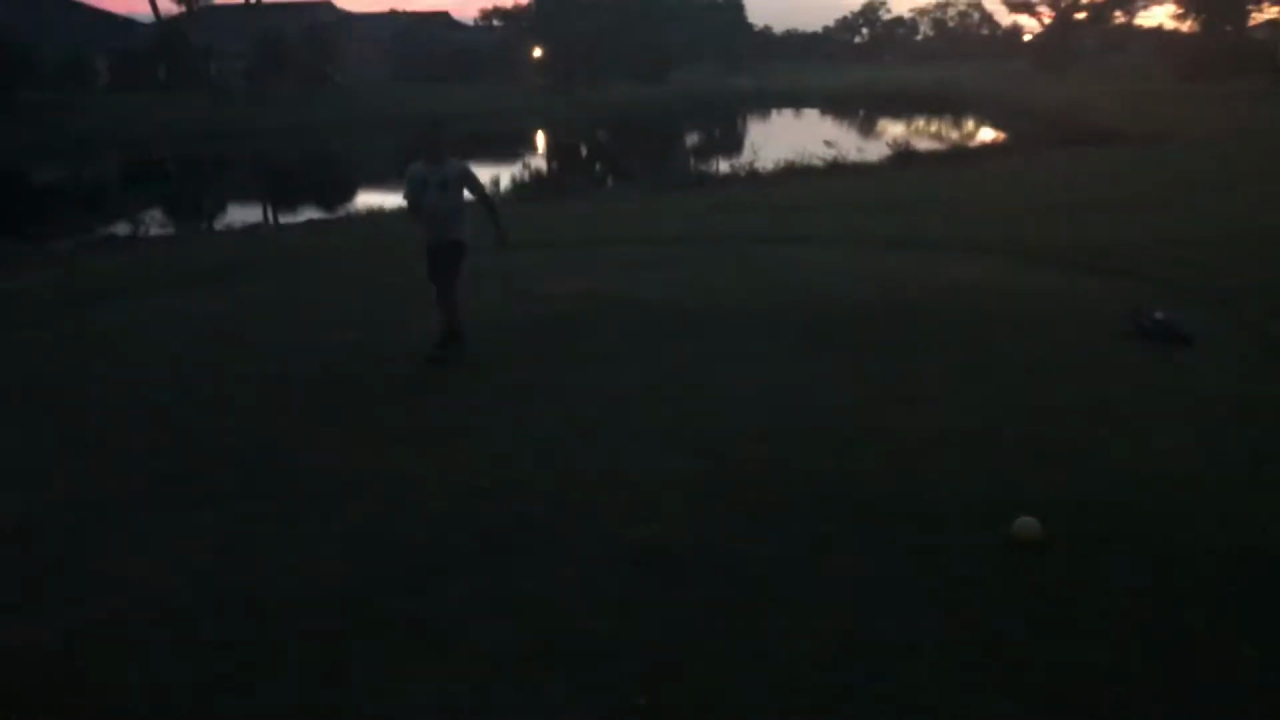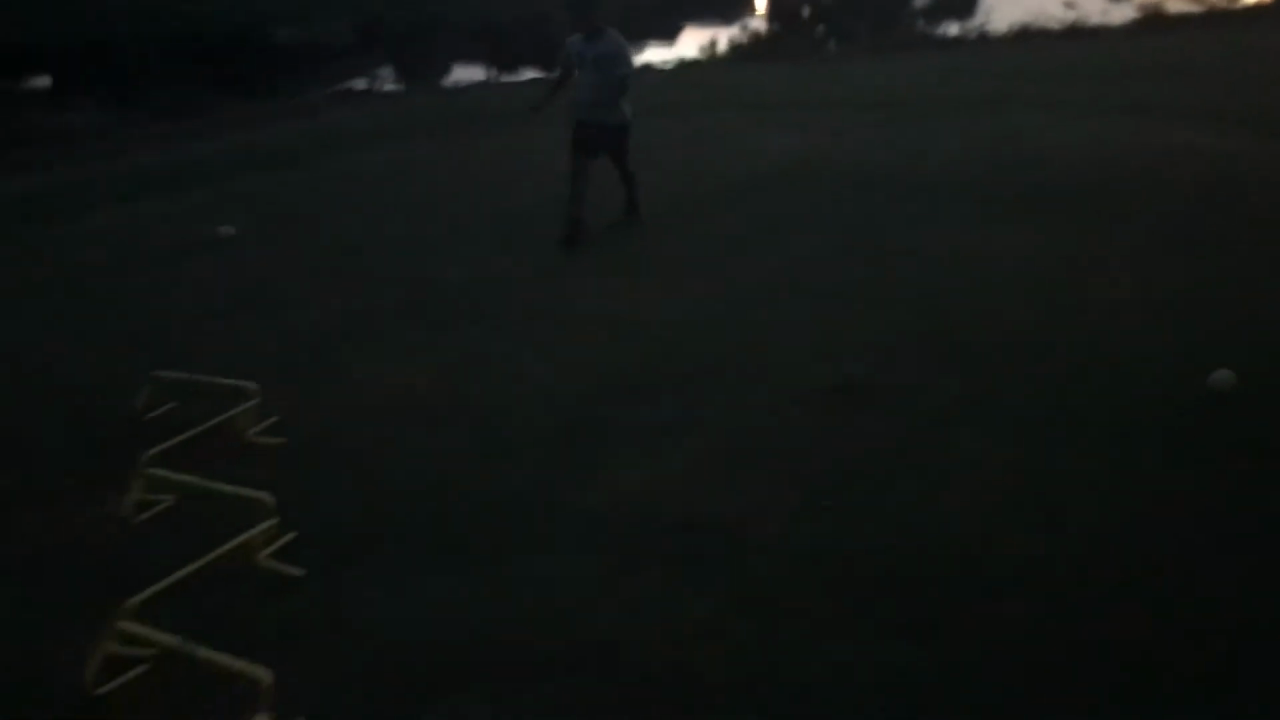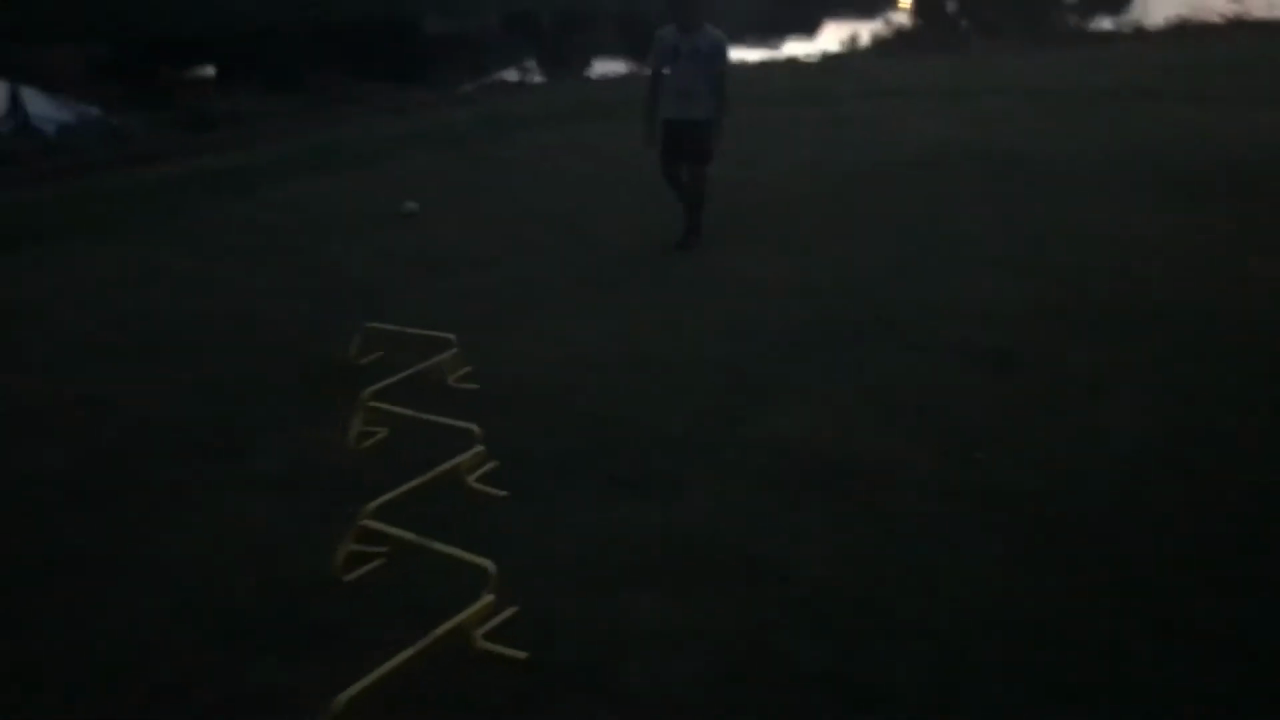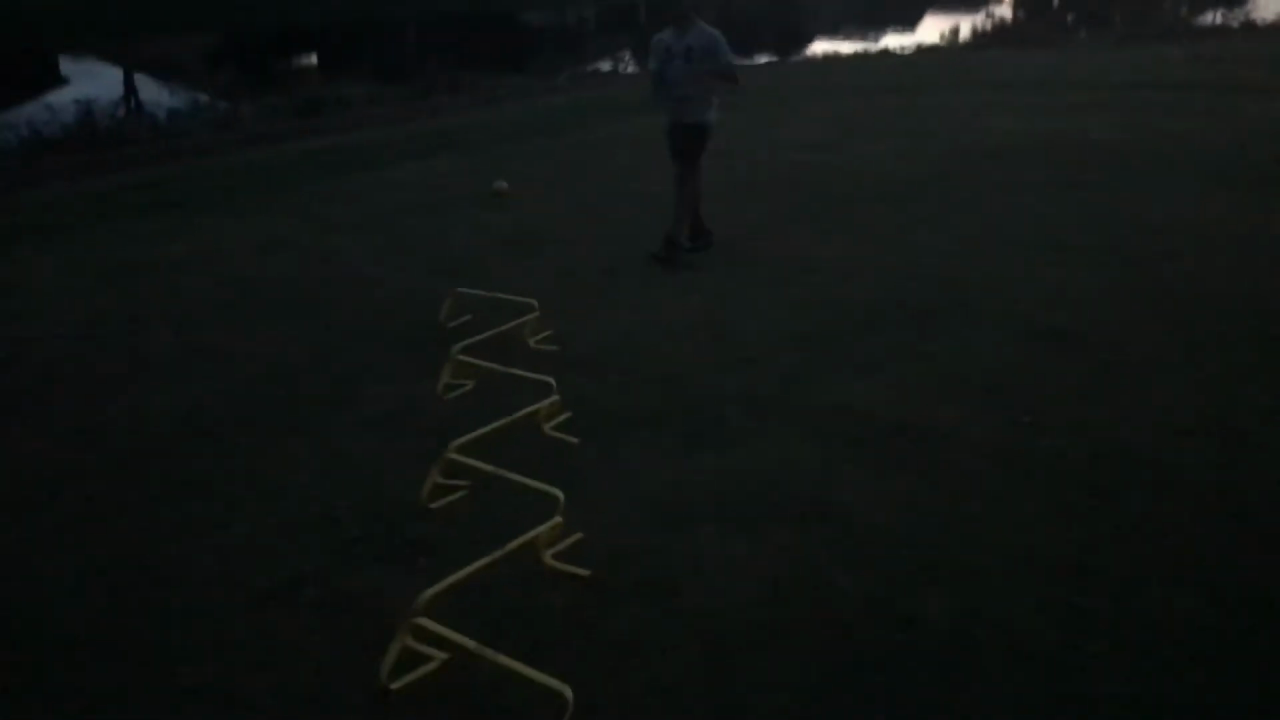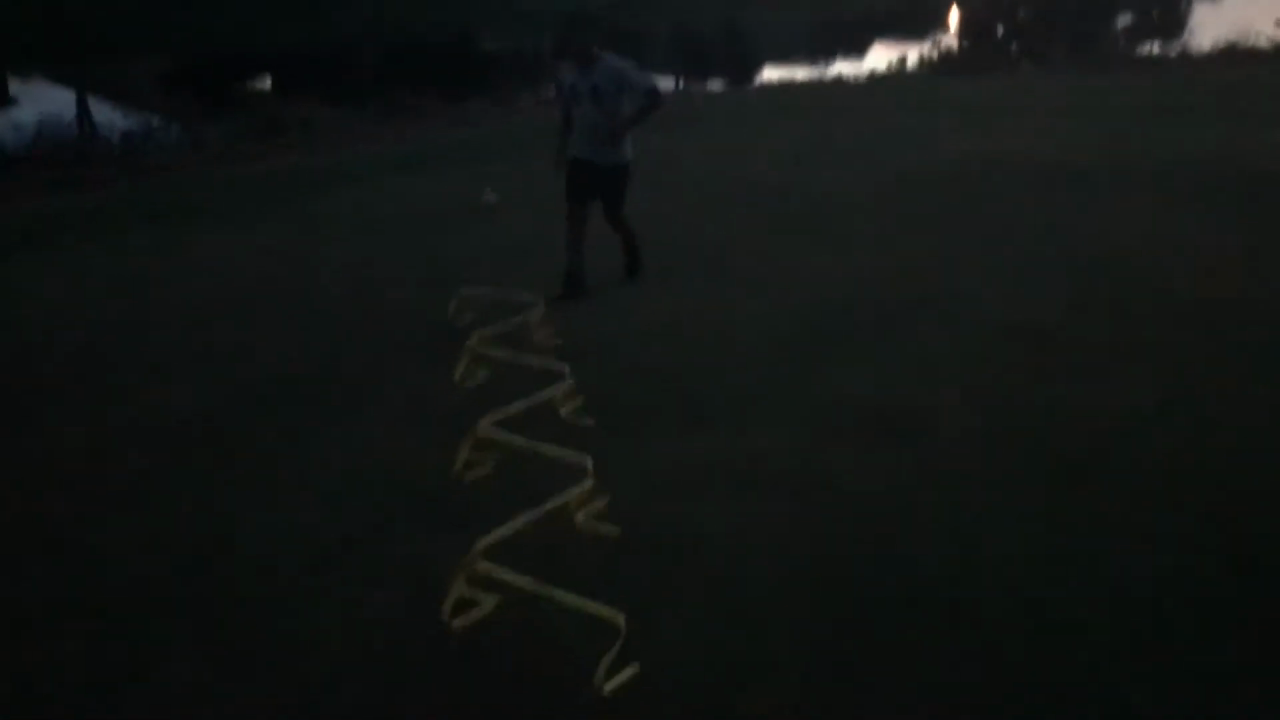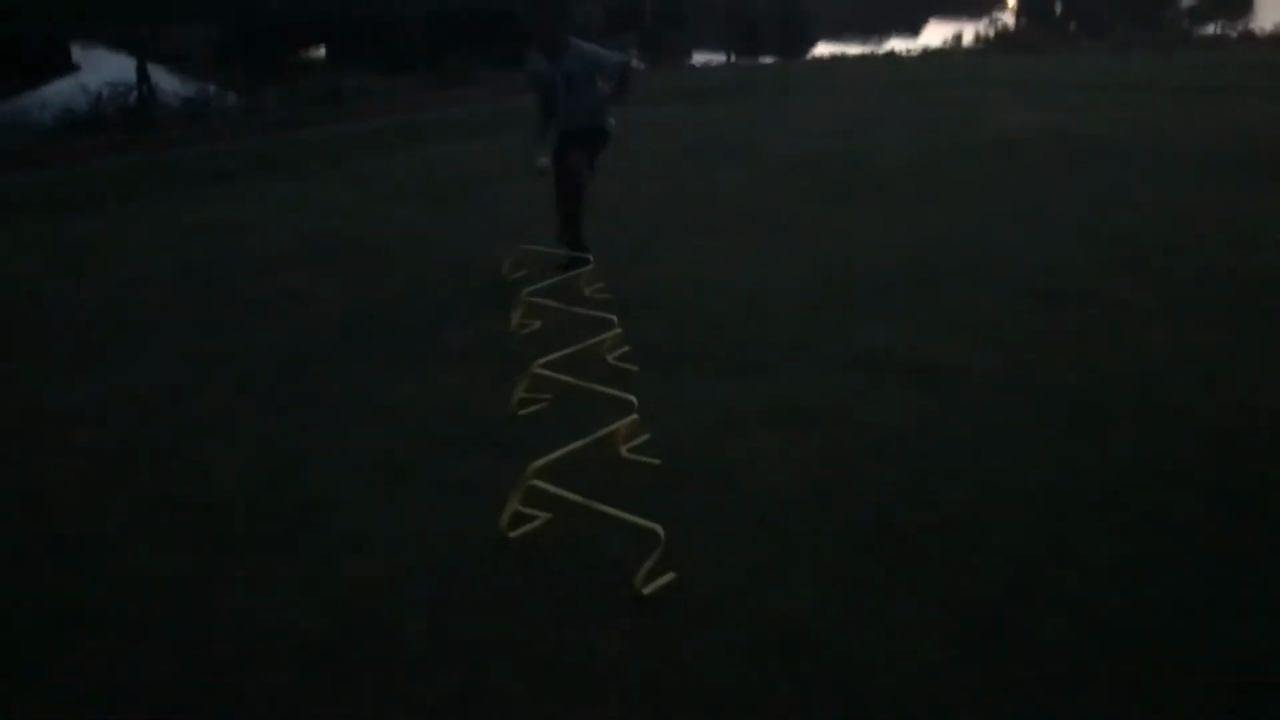
dt=0.7s
person 1, frame 1
left shoulder: (459, 169)
right shoulder: (414, 172)
left elbow: (484, 197)
right elbow: (412, 205)
left wrist: (499, 227)
right wrist: (427, 223)
left hip: (454, 237)
right hip: (432, 239)
left knee: (446, 287)
right knee: (444, 287)
left ankle: (445, 342)
right ankle: (455, 334)
person 1, frame 2
left shoulder: (617, 45)
right shoulder: (574, 44)
left elbow: (622, 87)
right elbow: (565, 76)
left wrist: (592, 105)
right wrist: (545, 102)
left hip: (614, 118)
right hip: (585, 118)
left knee: (621, 166)
right knee: (577, 168)
left ankle: (632, 204)
right ankle: (574, 225)
person 1, frame 3
left shoulder: (715, 40)
right shoulder: (664, 37)
left elbow: (721, 87)
right elbow: (656, 80)
left wrist: (718, 125)
right wrist: (651, 123)
left hip: (703, 117)
right hip: (672, 115)
left knee: (696, 171)
right knee: (668, 170)
left ankle: (694, 227)
right ankle: (692, 205)
person 1, frame 4
left shoulder: (709, 38)
right shoulder: (660, 41)
left elbow: (732, 77)
right elbow: (657, 82)
left wrist: (707, 74)
right wrist: (670, 102)
left hip: (699, 117)
right hip: (676, 116)
left knee: (685, 175)
right knee: (687, 175)
left ankle: (673, 240)
right ankle: (699, 230)
person 1, frame 5
left shoulder: (615, 69)
right shoulder: (565, 74)
left elbow: (654, 98)
left wrist: (624, 125)
right wrist: (562, 147)
left hip: (613, 155)
right hip: (580, 154)
left knee: (613, 214)
right knee: (575, 212)
left ankle: (632, 250)
right ankle: (574, 277)
person 1, frame 6
left shoulder: (585, 54)
right shoulder: (536, 63)
left elbow: (623, 67)
left wrist: (606, 103)
right wrist: (543, 137)
left hip: (595, 124)
right hip: (565, 127)
left knee: (574, 165)
right knee: (562, 188)
left ankle: (572, 224)
right ankle: (577, 249)
